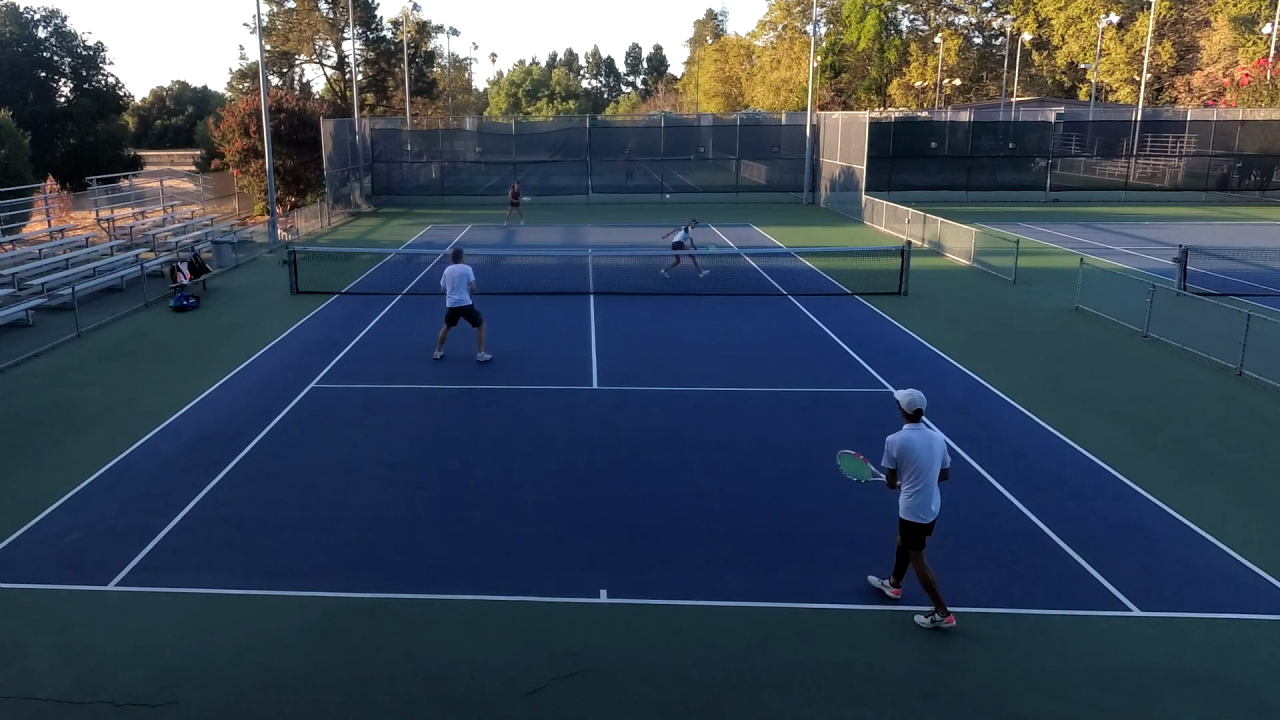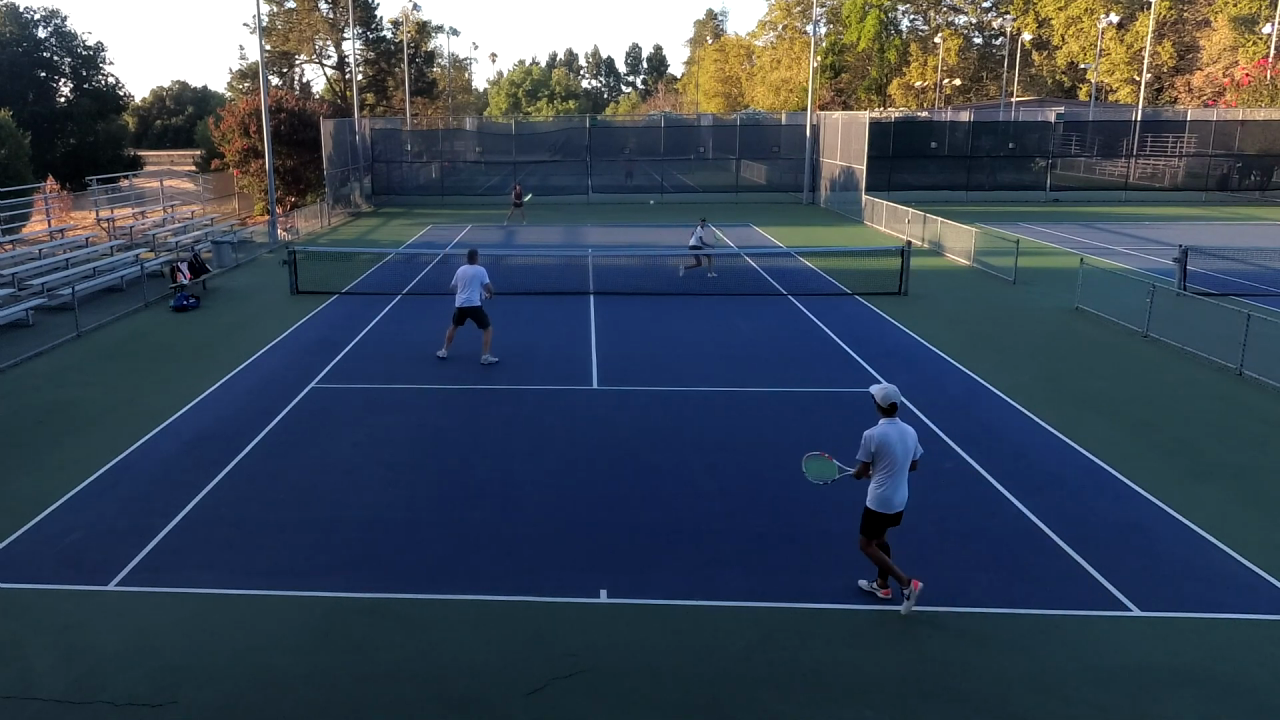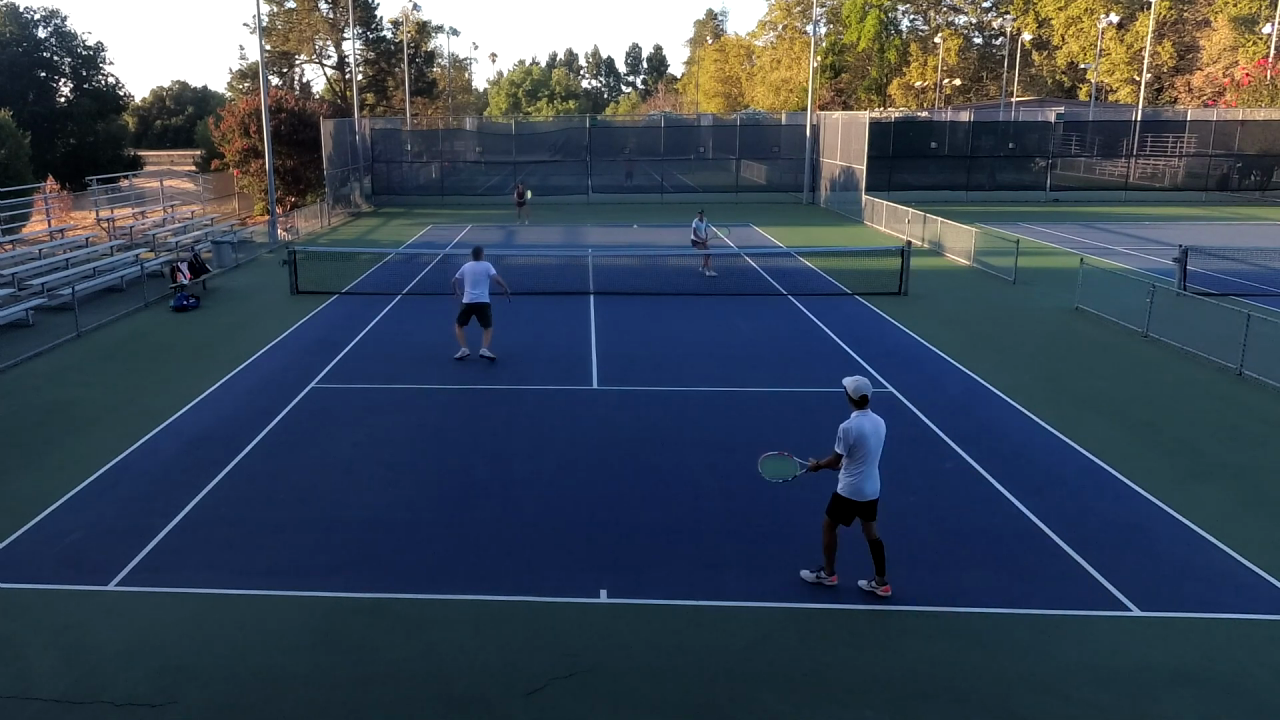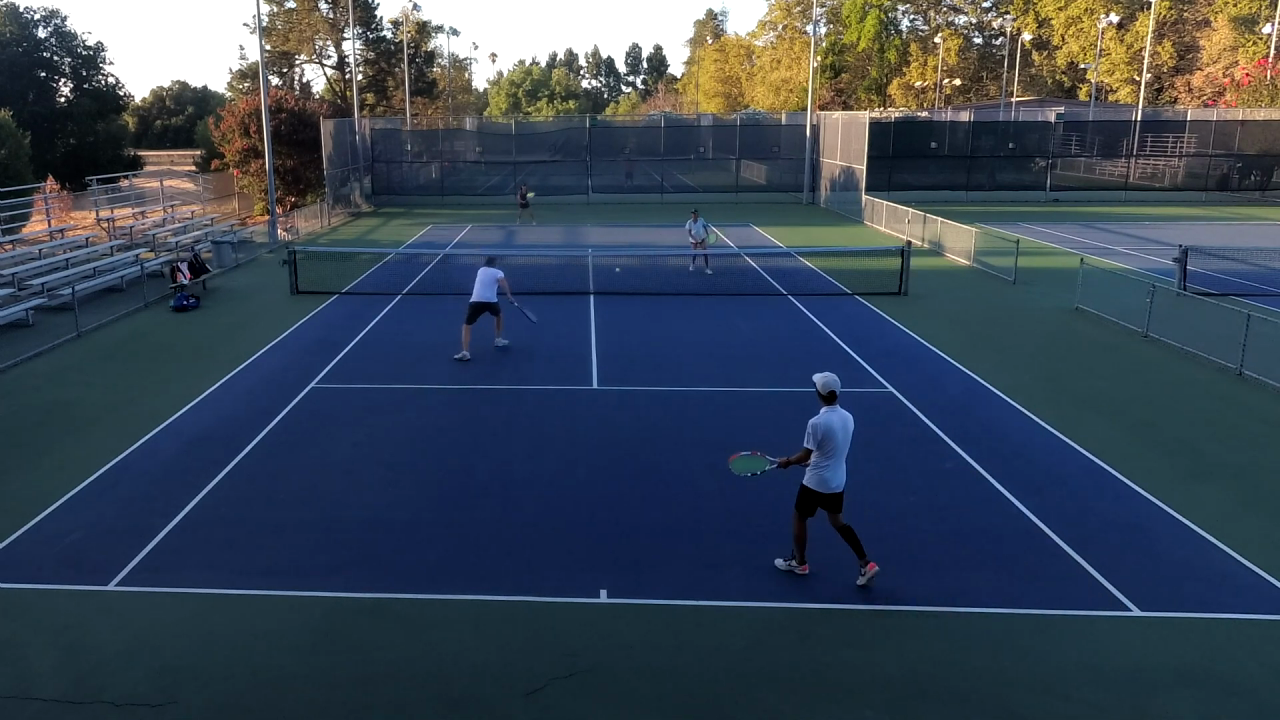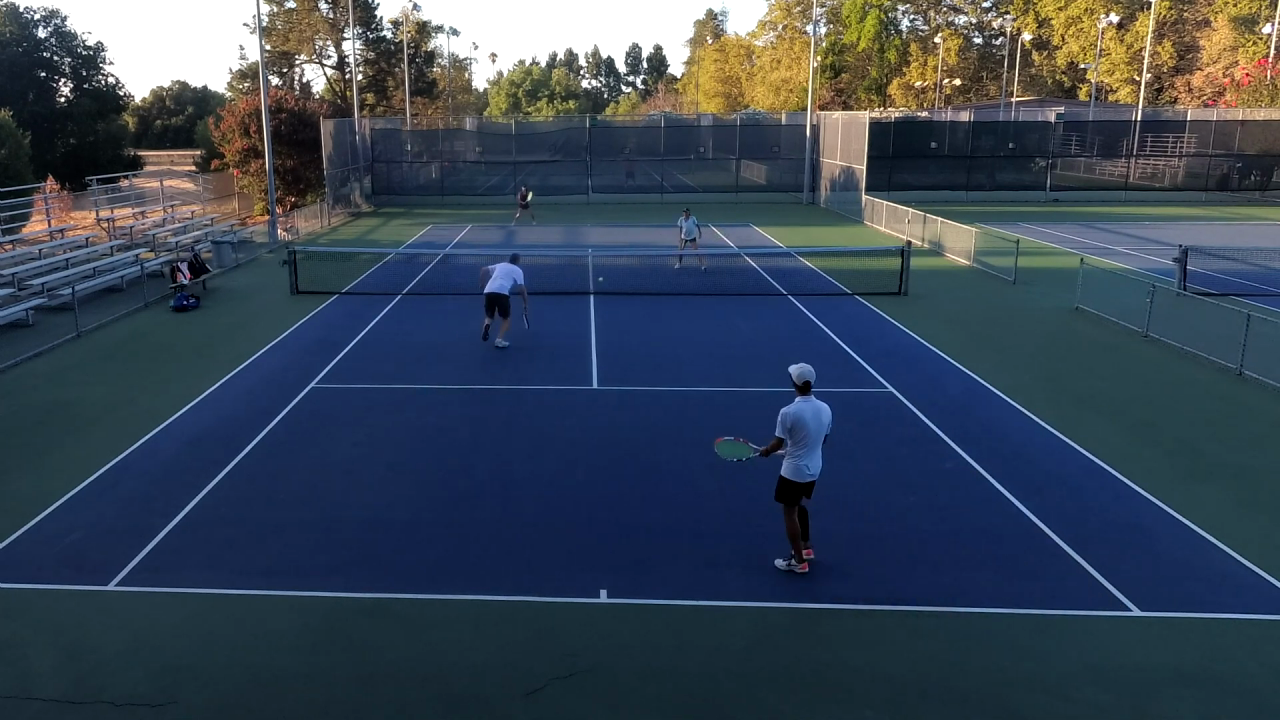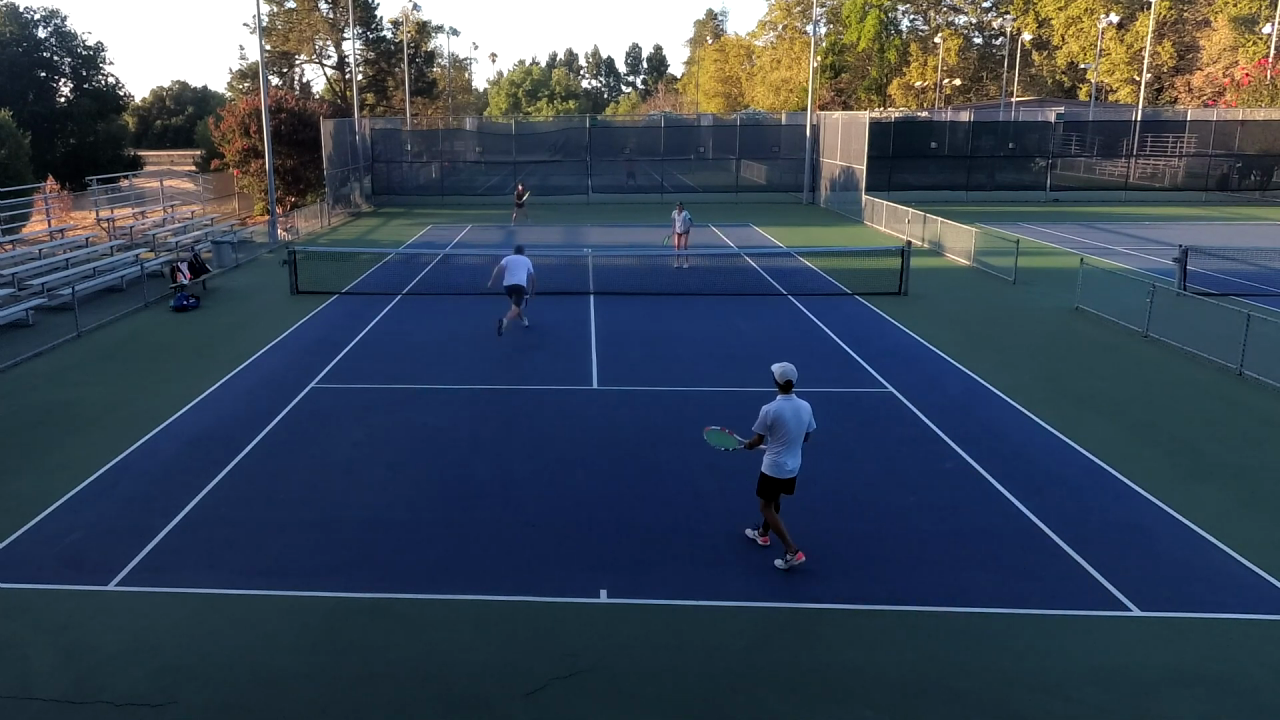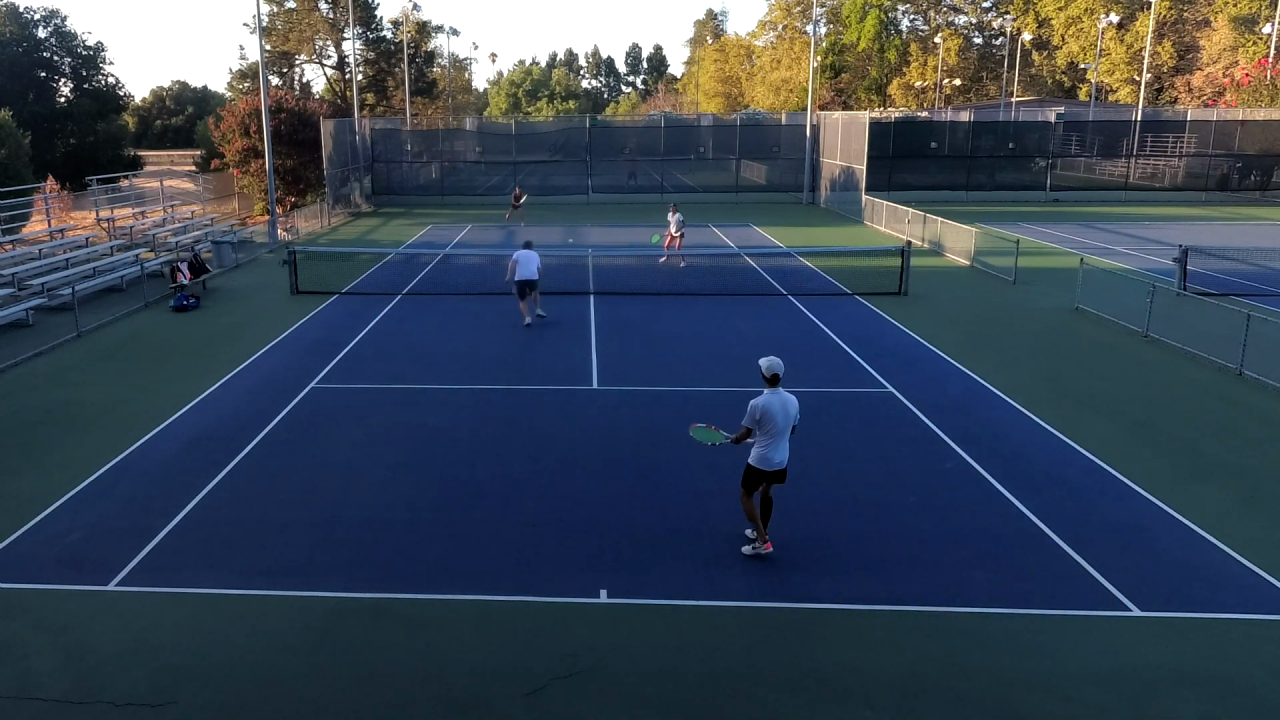
dt=0.2s
person 1, frame 1
left shoulder: (895, 441)
right shoulder: (938, 438)
left elbow: (890, 478)
right elbow: (944, 475)
left wrist: (897, 483)
left hip: (912, 510)
right hip: (931, 507)
left knee: (918, 561)
right knee: (903, 544)
left ankle: (943, 613)
right ankle: (893, 584)
person 1, frame 2
left shoulder: (873, 435)
right shoulder: (910, 432)
left elbow: (863, 470)
right elbow: (912, 465)
left wrist: (858, 473)
left hip: (879, 501)
right hip: (899, 500)
left knee: (867, 546)
right knee: (878, 539)
left ankle: (908, 582)
right ankle: (882, 585)
person 1, frame 3
left shoulder: (848, 427)
right shoulder: (879, 422)
left elbow: (835, 461)
left wrist: (817, 465)
left hip: (850, 490)
right hip: (872, 489)
left knee: (828, 526)
right knee: (871, 531)
left ankle: (828, 573)
right ankle: (881, 582)
person 1, frame 4
left shoulder: (817, 423)
right shoulder: (848, 418)
left elbow: (805, 456)
left wrist: (787, 462)
left hip: (816, 482)
right hip: (838, 482)
left knee: (799, 519)
right knee: (838, 521)
left ankle: (799, 562)
right ankle: (866, 564)
person 1, frame 5
left shoulder: (788, 412)
right shoulder: (825, 409)
left elbow: (777, 444)
right elbow: (823, 440)
left wrist: (766, 451)
left hip: (793, 471)
right hip: (813, 469)
left knee: (790, 514)
right knee: (799, 505)
left ankle: (799, 561)
right ankle: (806, 547)
person 1, frame 6
left shoulder: (769, 410)
right shoulder: (805, 407)
left elbow: (758, 440)
right elbow: (806, 437)
left wrist: (749, 445)
left hip: (773, 468)
right hip: (793, 467)
left knee: (768, 509)
right knee: (774, 500)
left ankle: (793, 552)
right ankle: (763, 534)
person 1, frame 7
left shoulder: (757, 404)
right shoulder: (792, 401)
left elbow: (746, 433)
right elbow: (792, 429)
left wrist: (736, 438)
left hip: (760, 460)
right hip: (781, 460)
left knee: (746, 496)
right knee: (766, 492)
left ankle: (762, 541)
right ankle: (761, 532)
